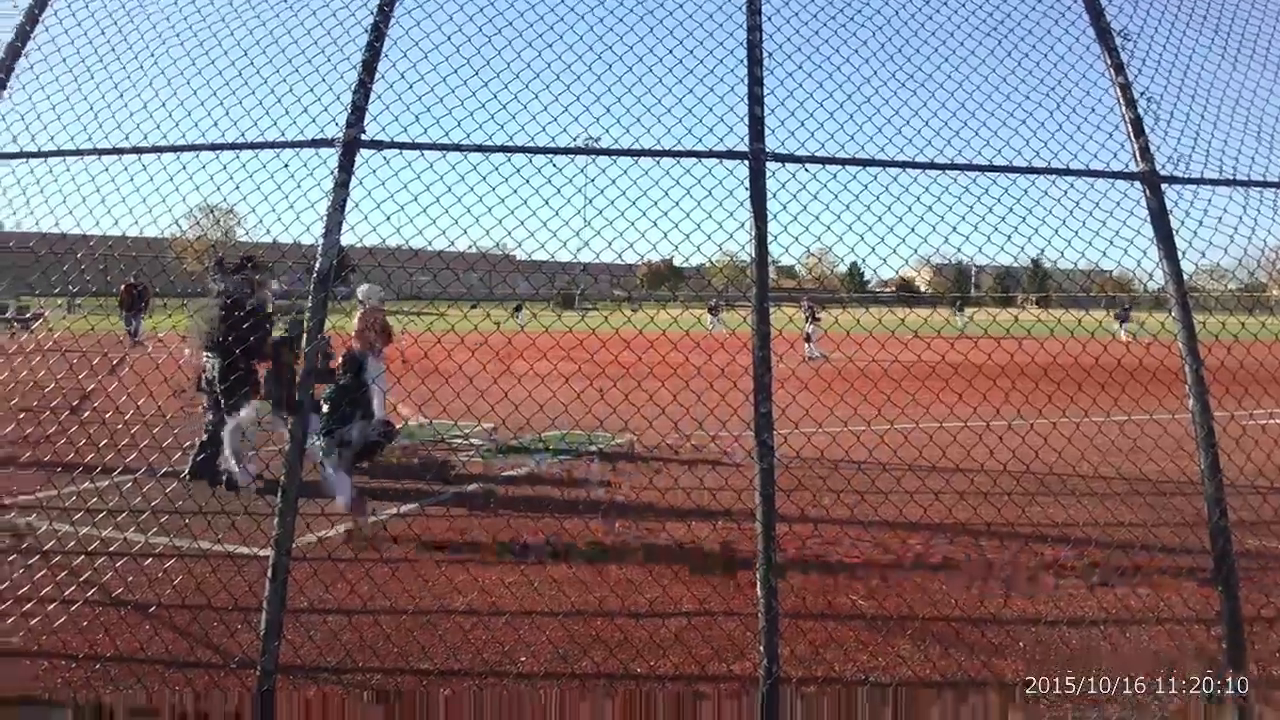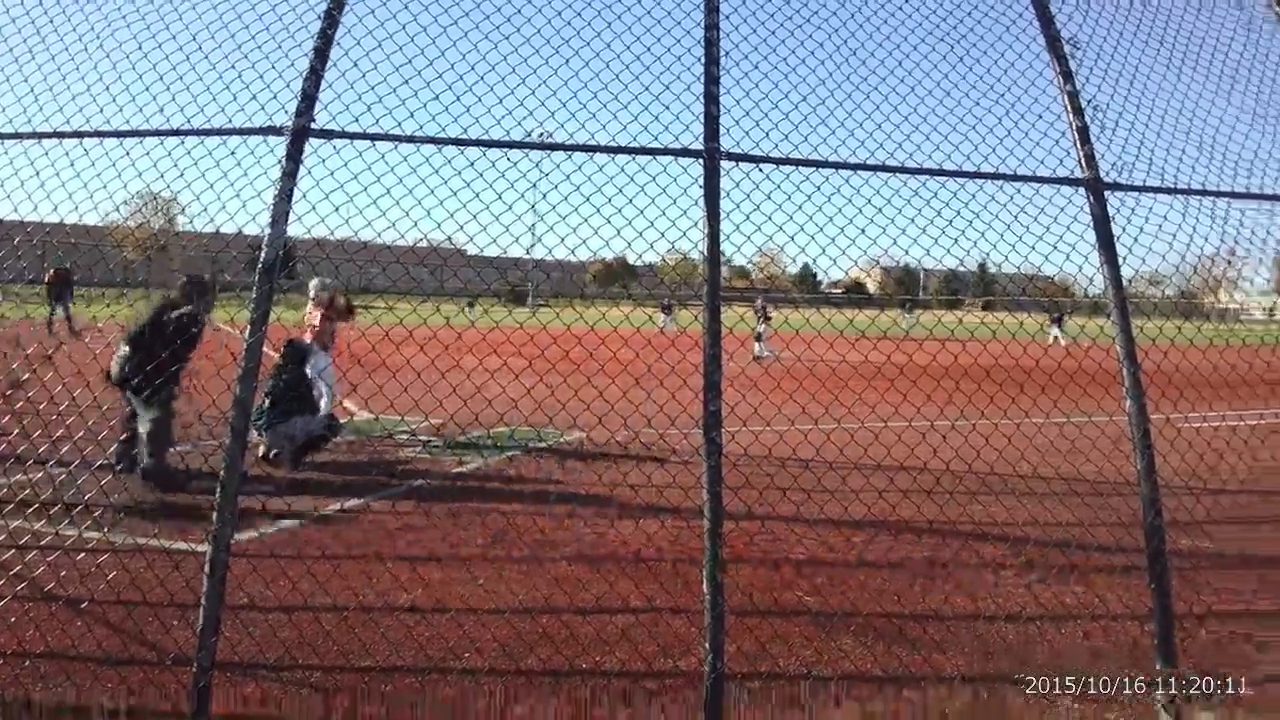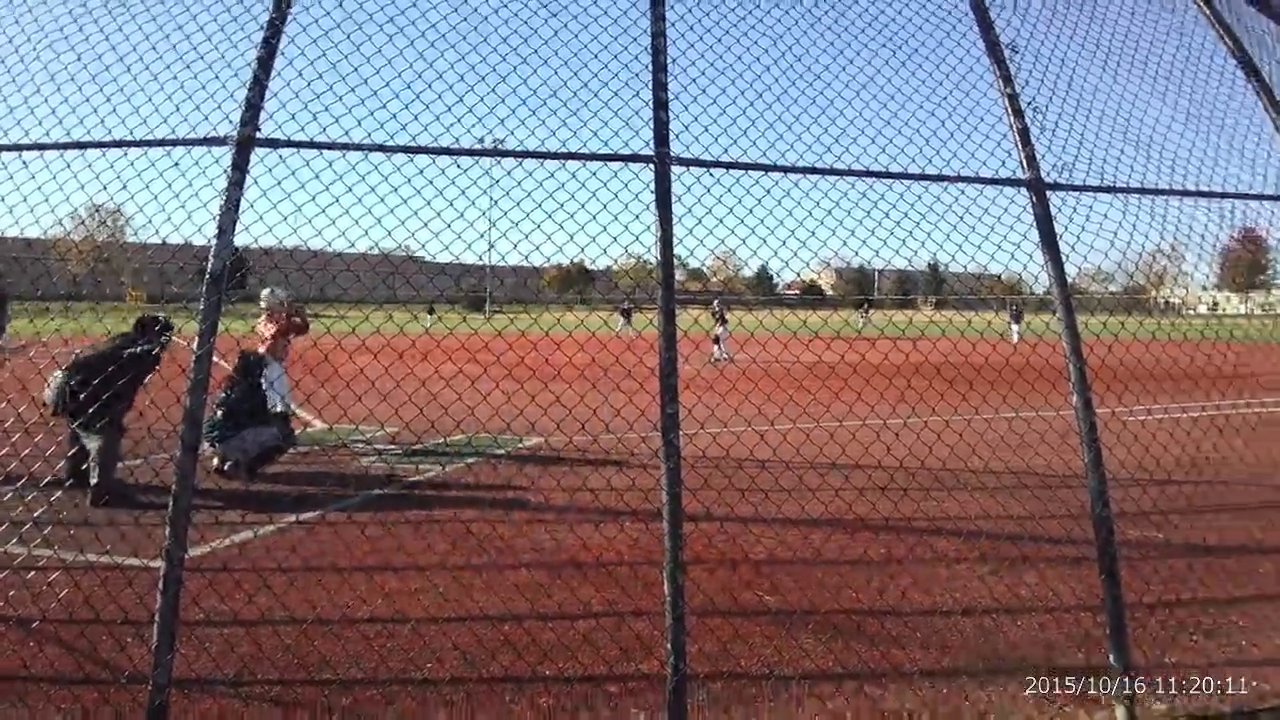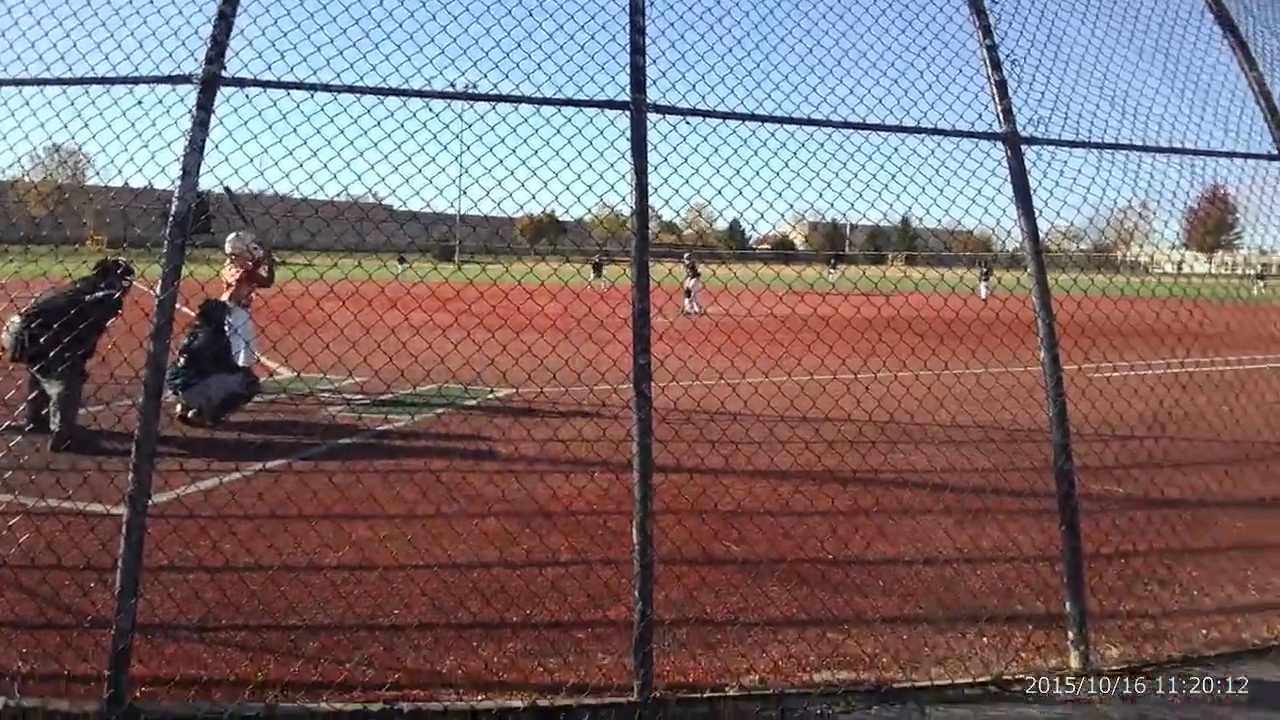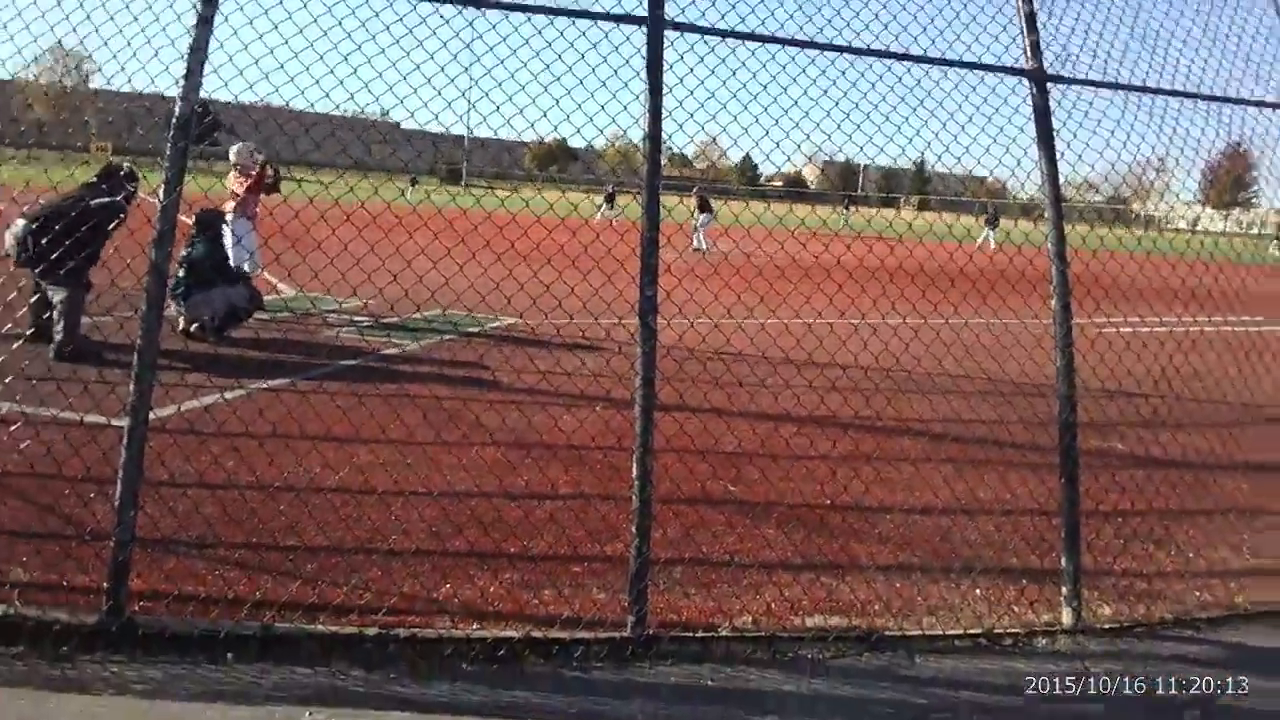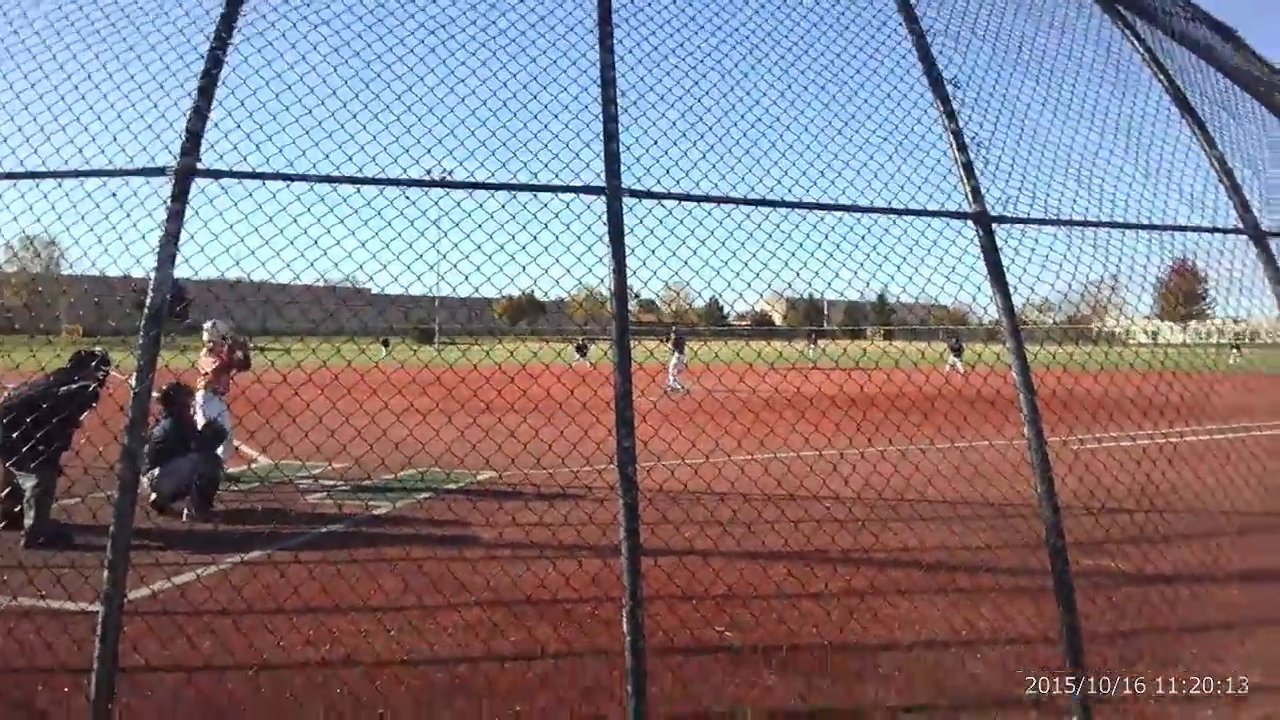
dt=0.7s
person 1, frame 1
left shoulder: (218, 294)
right shoulder: (242, 299)
right elbow: (259, 339)
left hip: (211, 364)
right hip: (234, 370)
left knee: (213, 421)
right knee: (236, 424)
left ankle: (199, 467)
right ankle: (234, 475)
person 1, frame 2
left shoulder: (170, 307)
right shoulder: (189, 316)
right elbow: (178, 353)
right wrist: (170, 384)
left hip: (127, 362)
right hip: (140, 366)
left knee: (136, 413)
right knee: (156, 417)
left ankle: (125, 459)
right ankle: (152, 469)
person 1, frame 3
left shoulder: (124, 342)
right shoulder: (145, 354)
left hip: (62, 386)
right hip: (73, 391)
left knee: (84, 429)
right knee: (105, 436)
left ankle: (74, 474)
right ankle: (102, 491)
person 1, frame 4
left shoulder: (83, 286)
right shoulder: (107, 299)
right wrist: (77, 360)
left hip: (19, 330)
right hip: (31, 336)
left knee: (43, 374)
right knee: (66, 382)
left ankle: (34, 420)
right ankle: (63, 435)
person 1, frame 5
left shoulder: (85, 192)
right shoulder: (110, 206)
right elbow: (91, 247)
left hip: (25, 234)
right hip: (38, 240)
right knee: (71, 290)
left ankle: (39, 331)
right ankle: (66, 347)
person 1, frame 6
left shoulder: (60, 377)
right shoulder: (84, 390)
right elbow: (63, 426)
right wrist: (51, 456)
left knee: (18, 470)
right knee: (40, 477)
right ankle: (36, 532)
